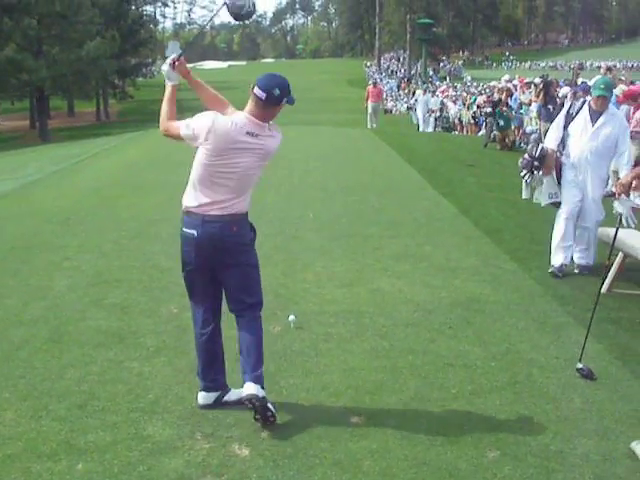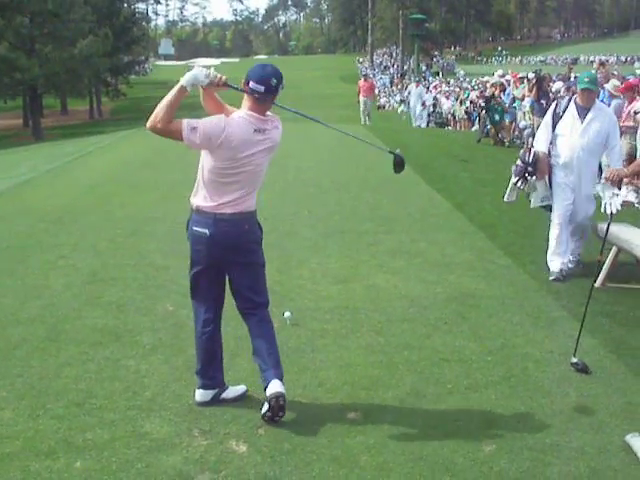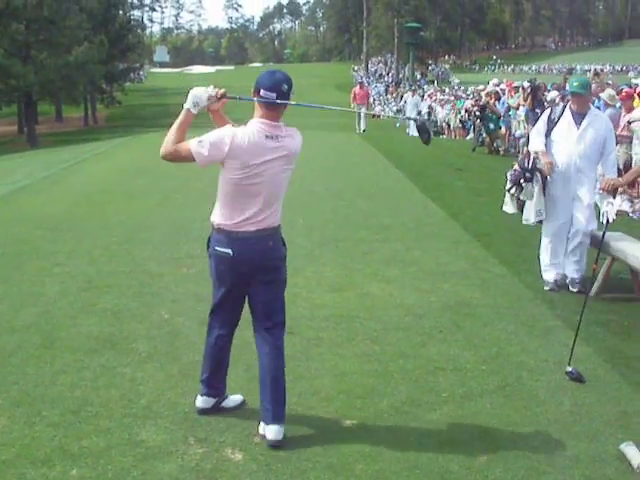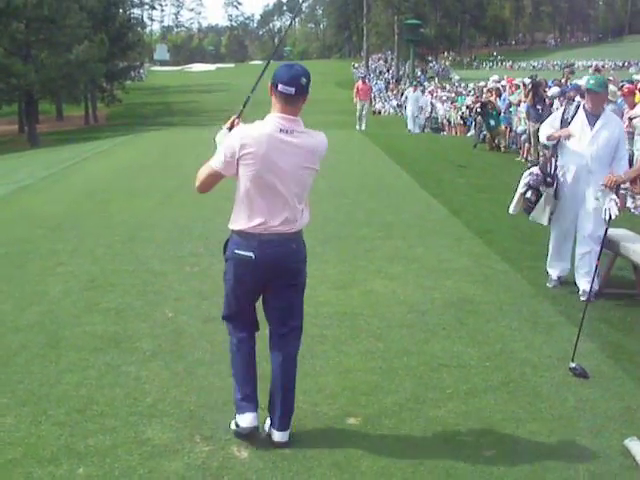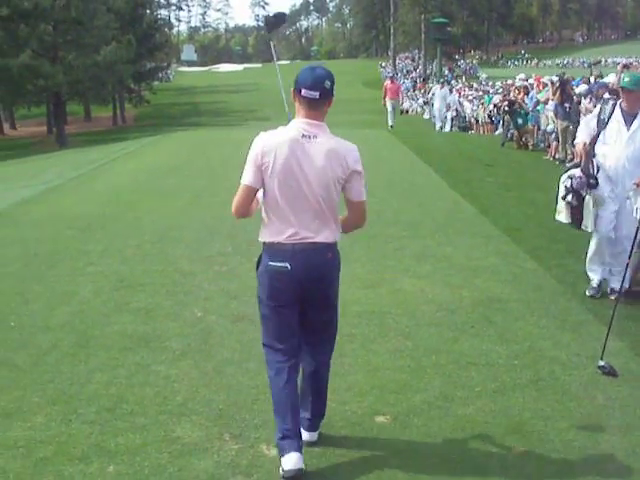
dt=0.3s
person 1, frame 1
left shoulder: (212, 125)
right shoulder: (272, 140)
left elbow: (167, 127)
right elbow: (229, 111)
left wrist: (177, 80)
right wrist: (188, 78)
left hip: (195, 228)
right hip: (235, 231)
left knee: (205, 312)
right knee: (248, 311)
left ankle: (210, 387)
right ankle: (252, 384)
person 1, frame 2
left shoulder: (221, 131)
right shoulder: (274, 129)
left elbow: (156, 124)
left wrist: (186, 83)
right wrist: (207, 89)
left hip: (205, 226)
right hip: (245, 228)
left knee: (207, 309)
right knee: (256, 310)
left ankle: (208, 385)
right ankle: (273, 382)
person 1, frame 3
left shoulder: (230, 140)
right shoulder: (293, 141)
left elbow: (168, 151)
left wrist: (191, 107)
right wrist: (217, 112)
left hip: (227, 244)
right hip: (269, 245)
left knee: (221, 323)
right knee: (270, 332)
left ankle: (210, 394)
right ankle: (273, 421)
person 1, frame 4
left shoulder: (243, 136)
right shoulder: (318, 144)
left elbow: (202, 185)
left wrist: (222, 143)
left hip: (246, 247)
right hip: (290, 248)
left knee: (240, 326)
right knee: (285, 335)
left ankle: (246, 410)
right ankle: (280, 424)
person 1, frame 5
left shoulder: (267, 143)
right shoulder: (347, 153)
left elbow: (240, 210)
right elbow: (358, 218)
left hip: (277, 260)
right hip: (324, 259)
left knee: (280, 352)
right knee: (318, 347)
left ankle: (291, 447)
right ankle: (310, 424)
person 2, frame 1
left shoulder: (618, 120)
left elbow: (624, 152)
right elbow: (556, 131)
right wrist: (550, 155)
left hip: (596, 176)
right hip: (570, 170)
left knee: (589, 219)
right knee: (567, 214)
left ankle: (583, 259)
right ankle: (559, 260)
person 2, frame 2
left shoulder: (606, 115)
left elbow: (613, 148)
right elbow: (544, 133)
right wrist: (542, 158)
left hip: (587, 174)
right hip: (560, 171)
left knee: (581, 218)
right knee: (560, 217)
left ankle: (574, 252)
right ankle: (558, 264)
person 2, frame 3
left shoulder: (602, 122)
right shoulder: (553, 114)
left elbow: (608, 155)
right elbow: (536, 136)
right wrist: (543, 155)
left hip: (584, 182)
right hip: (557, 180)
left knee: (582, 228)
right knee: (554, 227)
left ankle: (574, 273)
right ankle: (552, 274)
person 2, frame 4
left shoulder: (615, 124)
left elbow: (620, 159)
right elbow: (545, 130)
right wrist: (555, 133)
left hip: (597, 186)
right hip: (567, 183)
left knee: (591, 235)
right knee: (560, 229)
left ankle: (587, 283)
right ankle: (556, 271)
person 2, frame 5
right shoulder: (604, 111)
right elbow: (585, 126)
right wrist: (581, 141)
right hip: (605, 183)
right knee: (603, 231)
left ankle: (617, 281)
right ankle: (597, 276)
